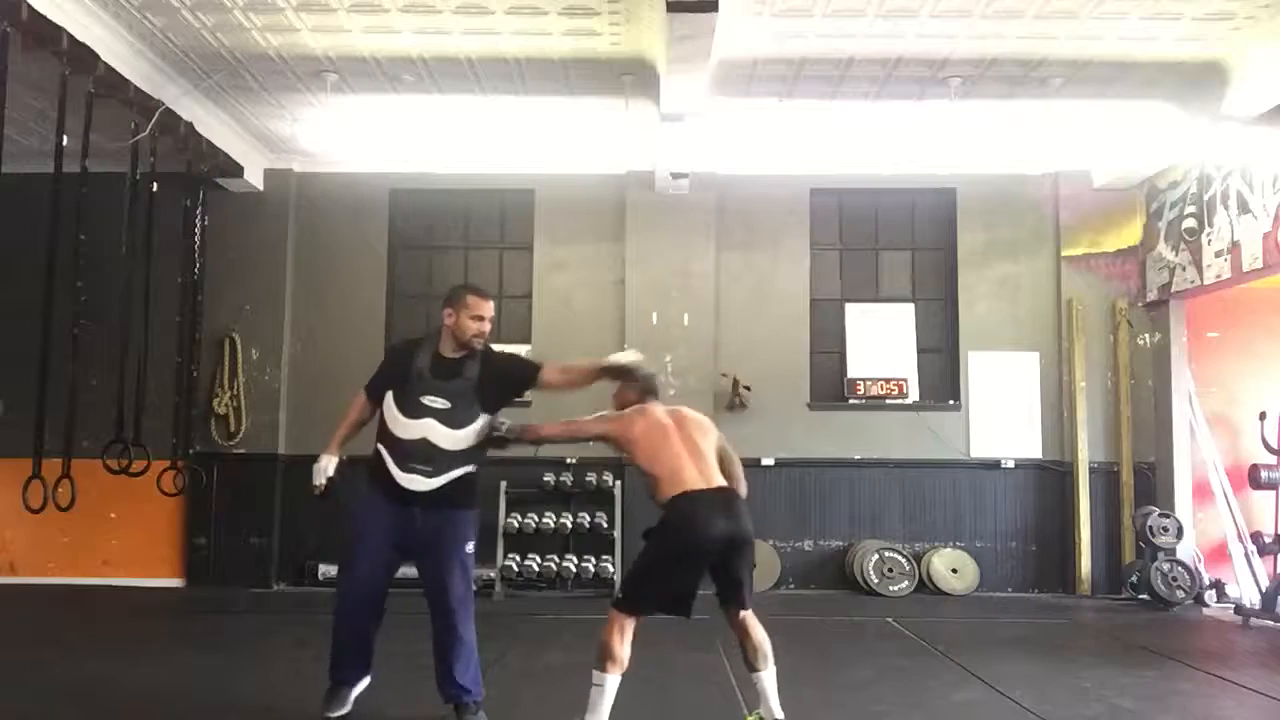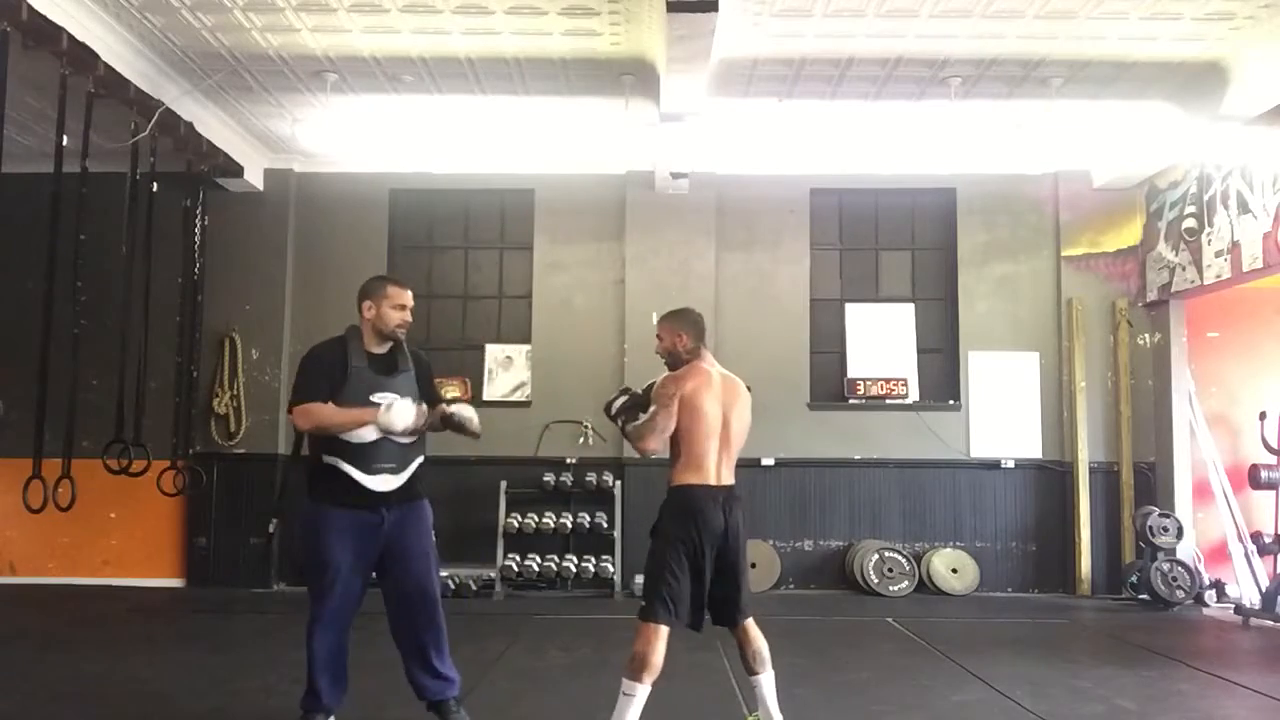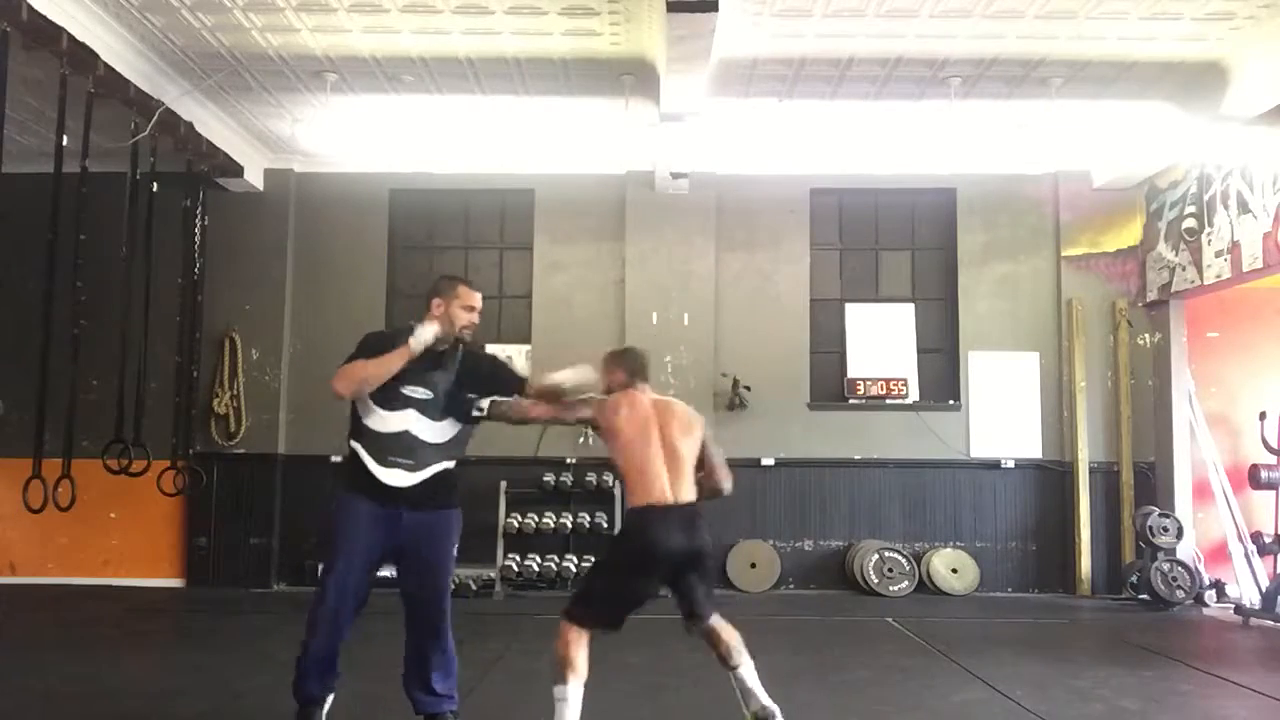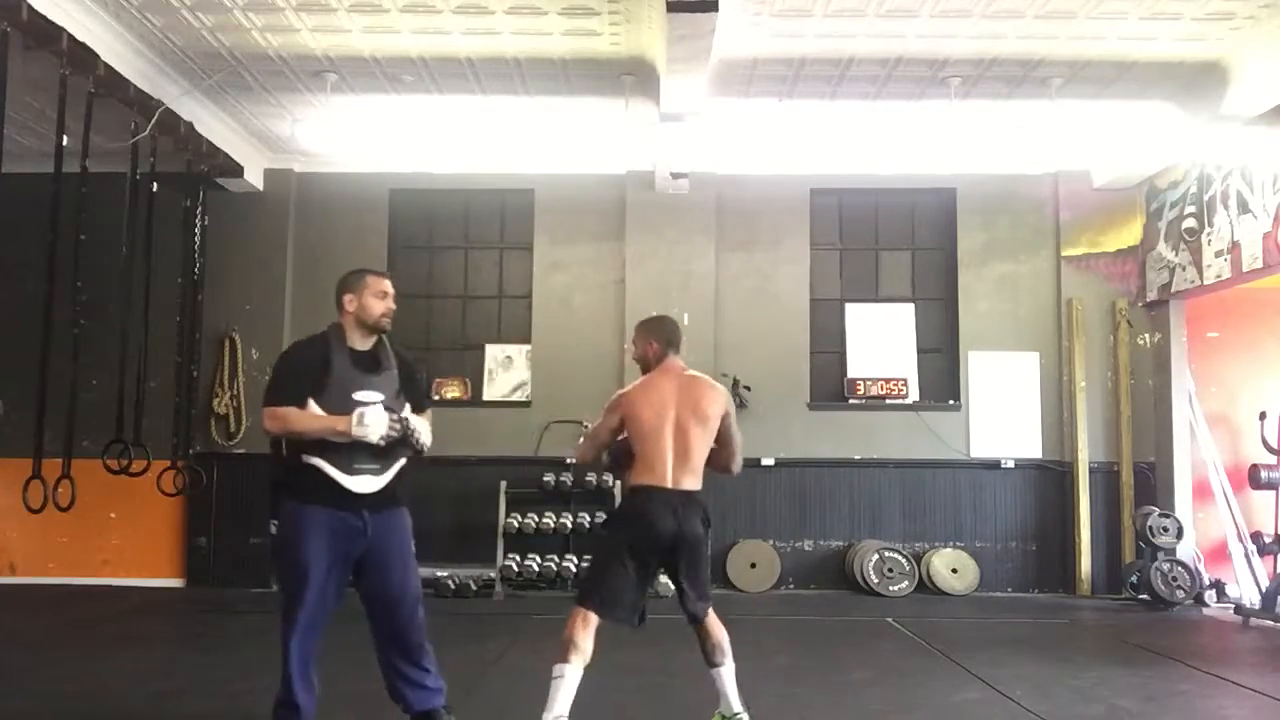
dt=0.7s
person 1, frame 1
left shoulder: (496, 366)
right shoulder: (404, 355)
left elbow: (551, 376)
right elbow: (368, 400)
left wrist: (605, 367)
right wrist: (332, 451)
left hip: (452, 507)
right hip: (383, 497)
left knee: (452, 603)
right knee: (359, 592)
right ankle: (348, 679)
person 1, frame 2
left shoulder: (415, 363)
right shoulder: (327, 357)
left elbow: (430, 416)
right elbow: (304, 416)
left wrist: (451, 415)
right wrist: (377, 414)
left hip: (406, 507)
right hip: (339, 508)
left knee: (421, 603)
right knee: (331, 610)
person 1, frame 3
left shoulder: (476, 364)
right shoulder: (382, 345)
left elbow: (533, 391)
right elbow: (343, 387)
left wrist: (564, 383)
right wrist: (411, 348)
left hip: (432, 509)
right hip: (365, 500)
left knee: (431, 611)
right knee: (336, 603)
person 1, frame 4
left shoulder: (397, 363)
right shoulder: (308, 355)
left elbow: (421, 417)
right elbow: (274, 418)
left wrist: (420, 430)
right wrist: (350, 424)
left hip: (384, 510)
right hip: (316, 510)
left knee: (403, 612)
right knee: (304, 617)
person 2, frame 1
left shoulder: (623, 422)
right shoulder: (697, 420)
left elbow: (557, 430)
left wrist: (509, 430)
left hip: (689, 519)
right hip: (732, 513)
left knee: (622, 618)
right knee: (741, 613)
person 2, frame 2
left shoulder: (676, 382)
right shoulder: (739, 388)
left elbow: (649, 444)
left wrist: (625, 415)
left hip: (689, 506)
right hip: (728, 506)
left knee: (655, 621)
right knee: (740, 619)
person 2, frame 3
left shoulder: (610, 406)
right shoulder: (688, 415)
left elbow: (537, 411)
right elbow: (722, 484)
left wrist: (489, 407)
left hip: (647, 532)
right hip: (691, 531)
left knee: (573, 628)
right knee: (707, 620)
person 2, frame 4
left shoulder: (629, 396)
right shoulder: (717, 393)
left elbow: (586, 455)
right elbow: (731, 463)
left hip: (642, 511)
right hip: (689, 514)
left knee: (585, 615)
right knee: (703, 613)
